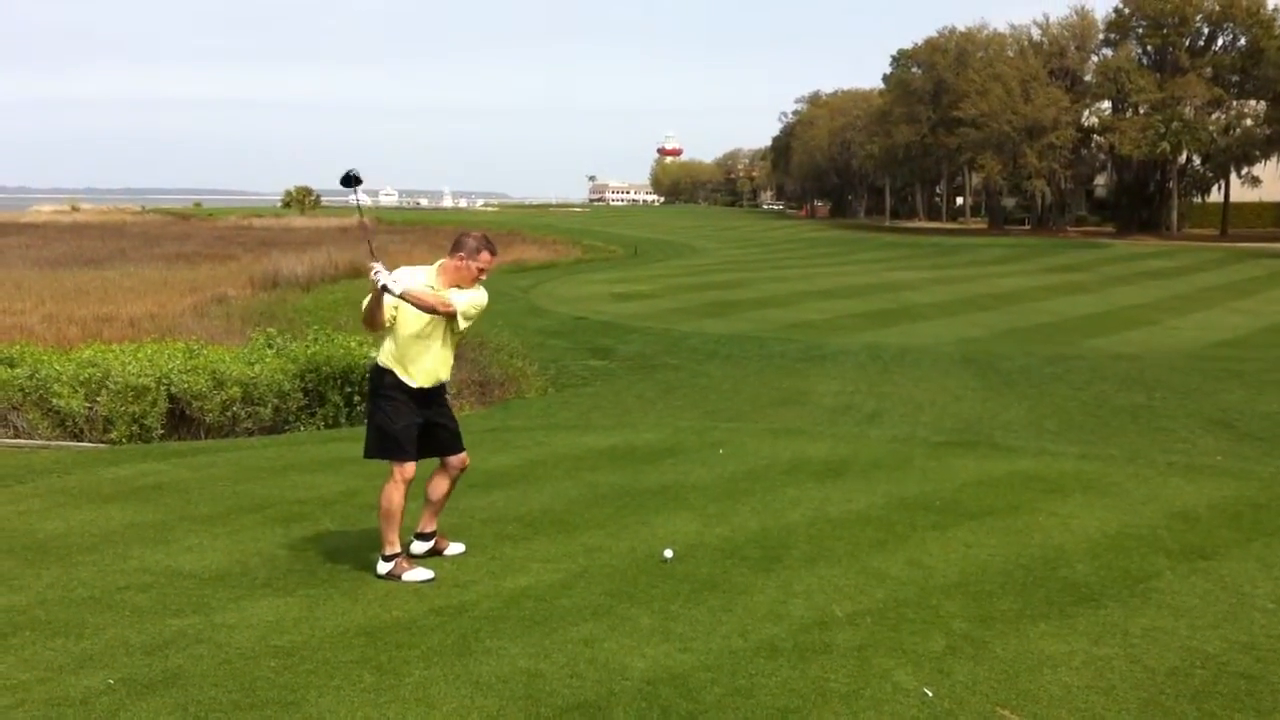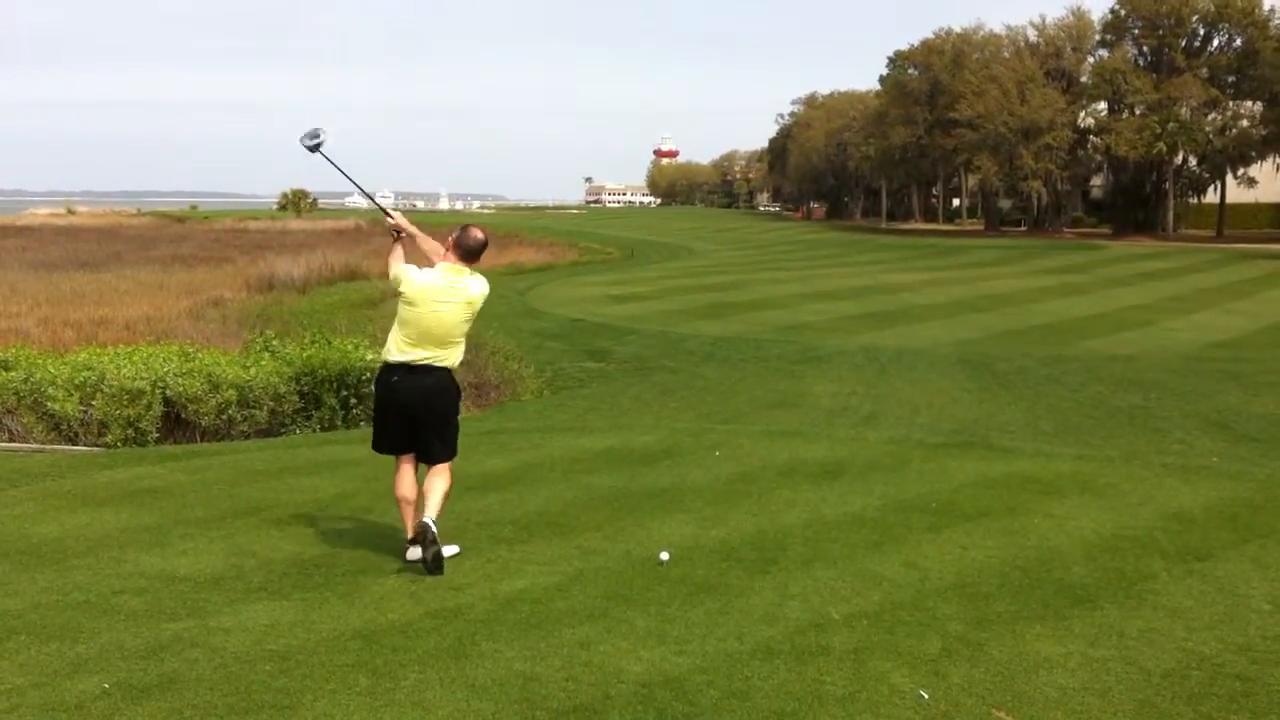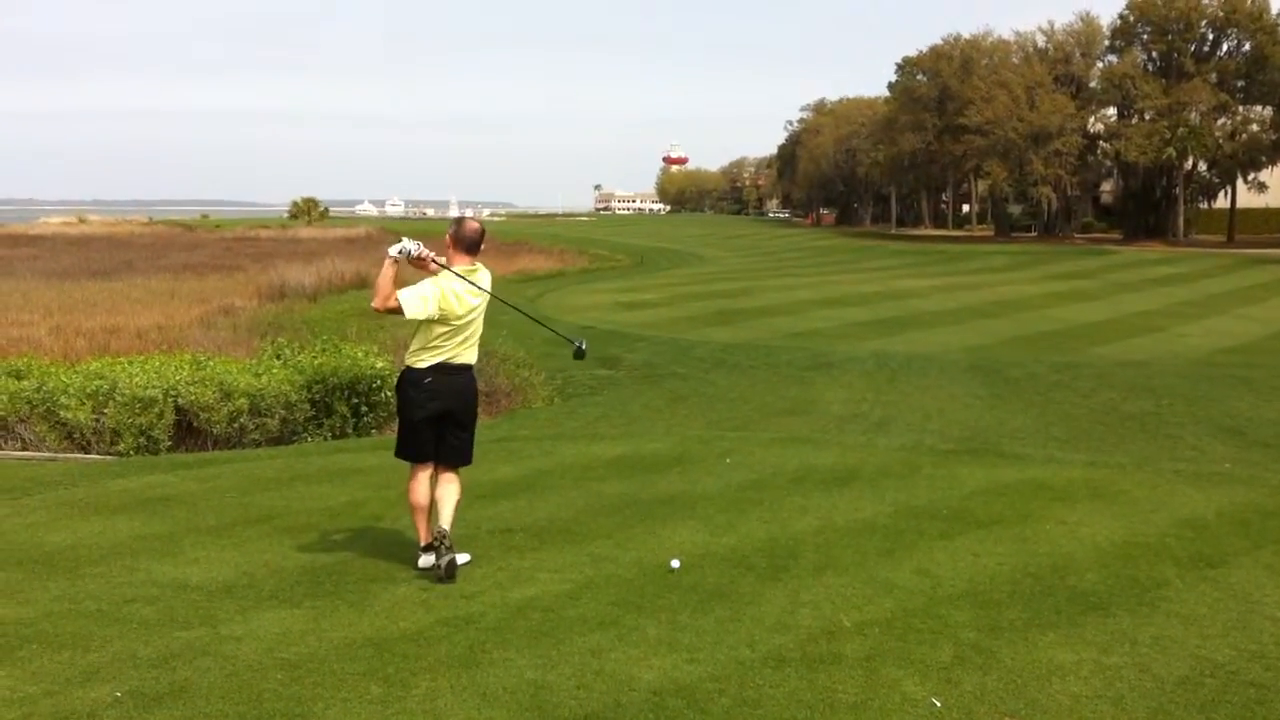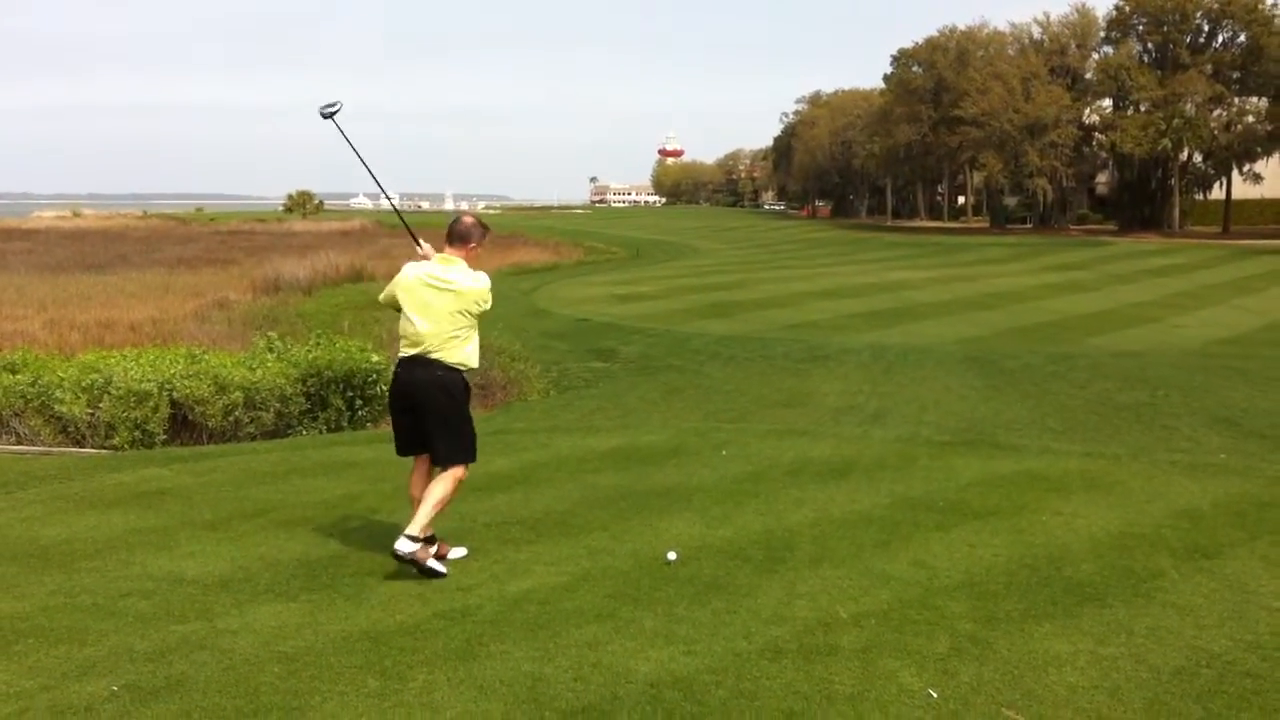
dt=0.5s
person 1, frame 1
left shoulder: (476, 297)
right shoulder: (406, 275)
left elbow: (442, 305)
right elbow: (373, 324)
left wrist: (397, 288)
right wrist: (378, 292)
left hip: (431, 390)
right hip: (393, 386)
left knee: (456, 461)
right knee: (403, 470)
left ankle: (425, 535)
right ankle: (390, 557)
person 1, frame 2
left shoulder: (414, 280)
right shoulder: (478, 287)
left elbow: (395, 262)
right elbow: (443, 260)
left wrist: (401, 234)
right wrist: (410, 230)
left hip: (395, 378)
right hip: (438, 384)
left knee: (406, 461)
right knee: (440, 464)
left ankle: (415, 540)
right ankle: (429, 521)
person 1, frame 3
left shoulder: (437, 290)
right shoulder: (482, 278)
left elbow: (381, 303)
right elbow: (442, 268)
left wrist: (394, 256)
right wrist: (423, 256)
left hip: (421, 383)
right hip: (461, 383)
left knee: (421, 467)
right knee: (448, 469)
left ankle: (427, 547)
right ankle: (444, 531)
person 1, frame 4
left shoulder: (408, 274)
right shoulder: (478, 284)
left elbow: (387, 299)
left hip: (407, 374)
right hip: (443, 380)
left knee: (424, 461)
right knee: (454, 467)
left ankle: (424, 540)
right ankle: (410, 541)
